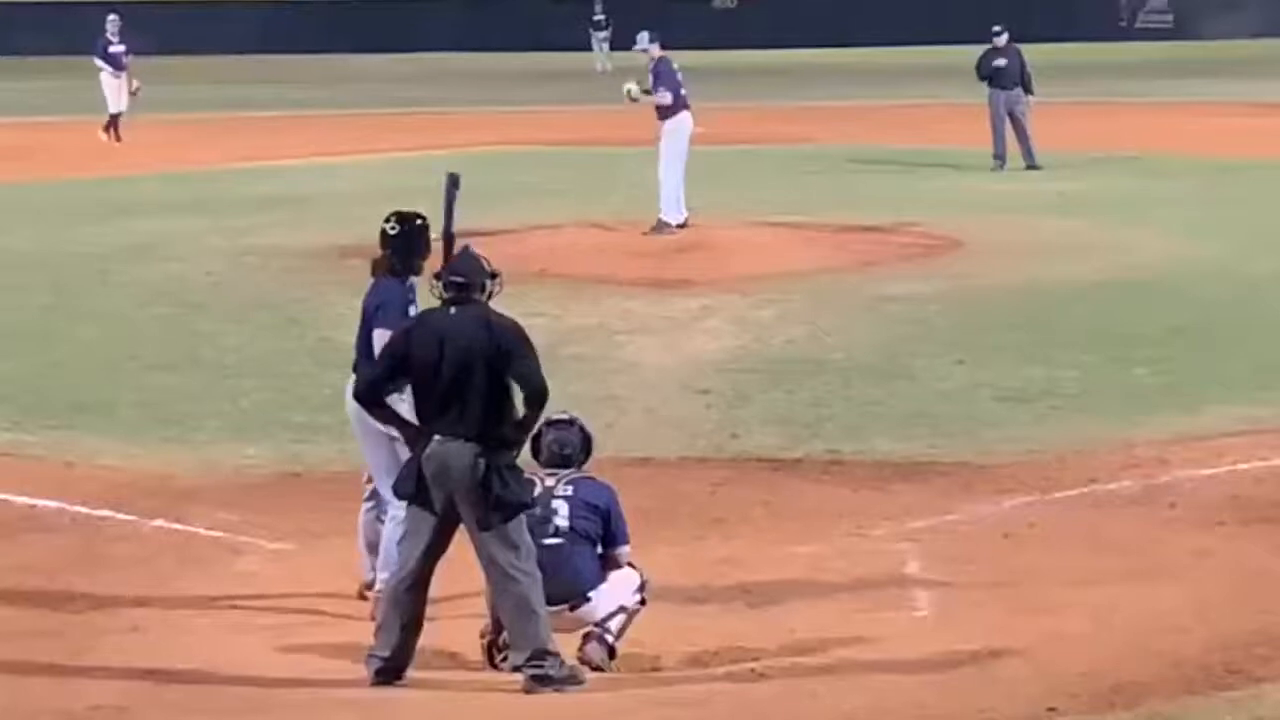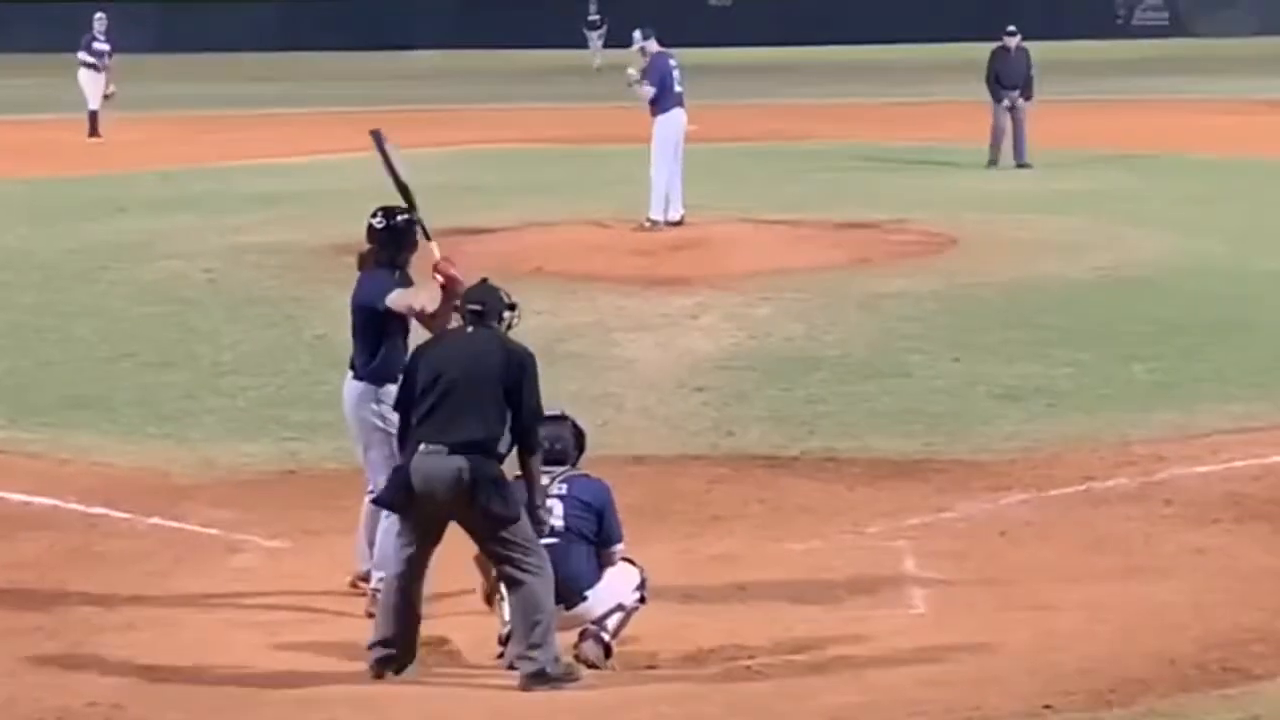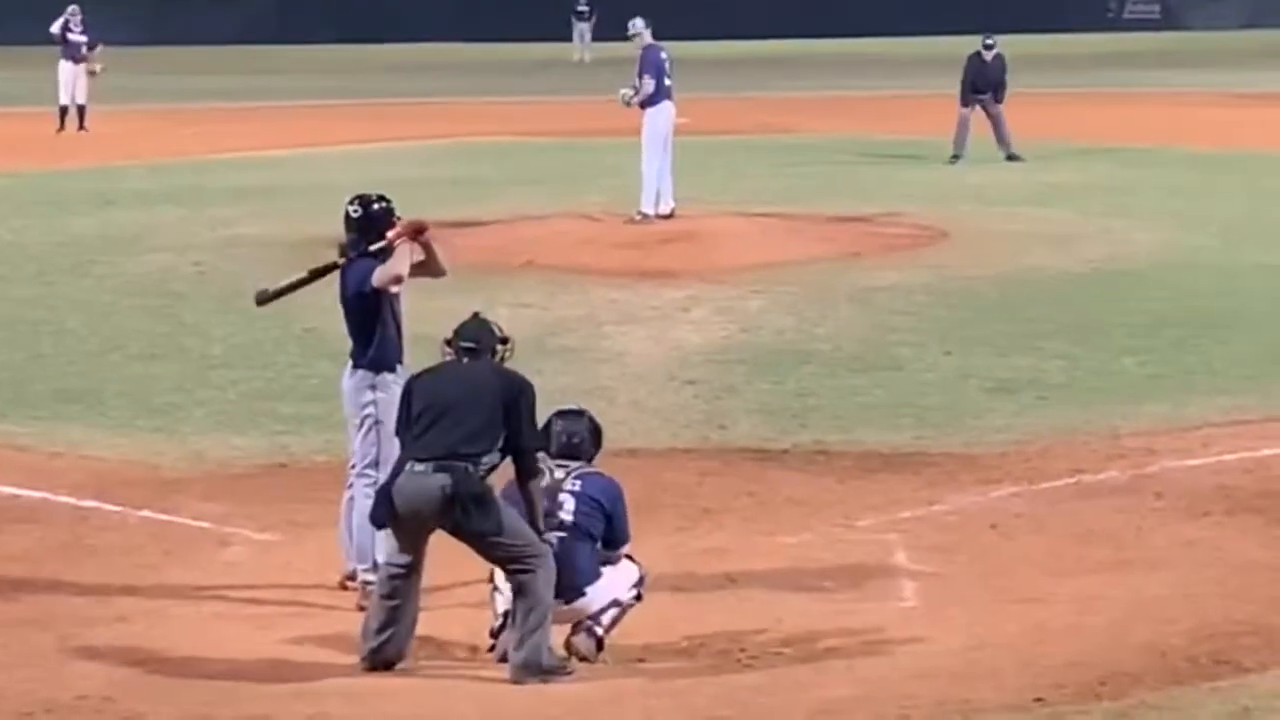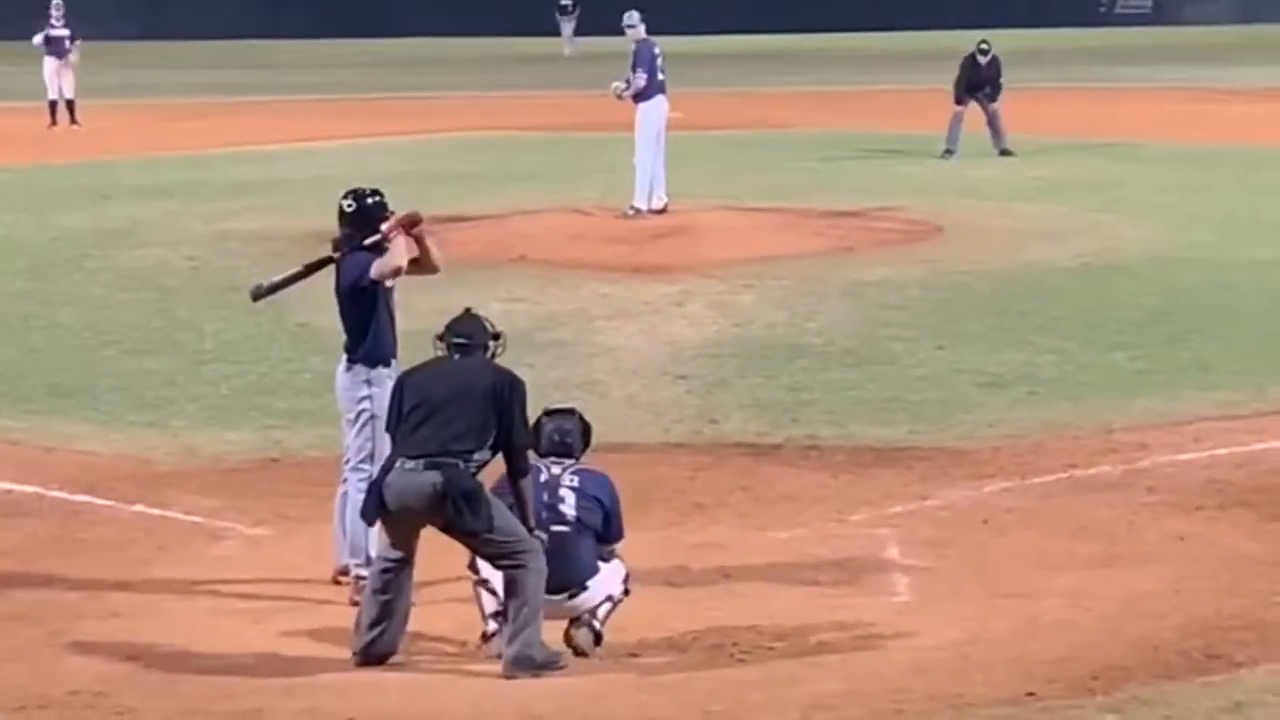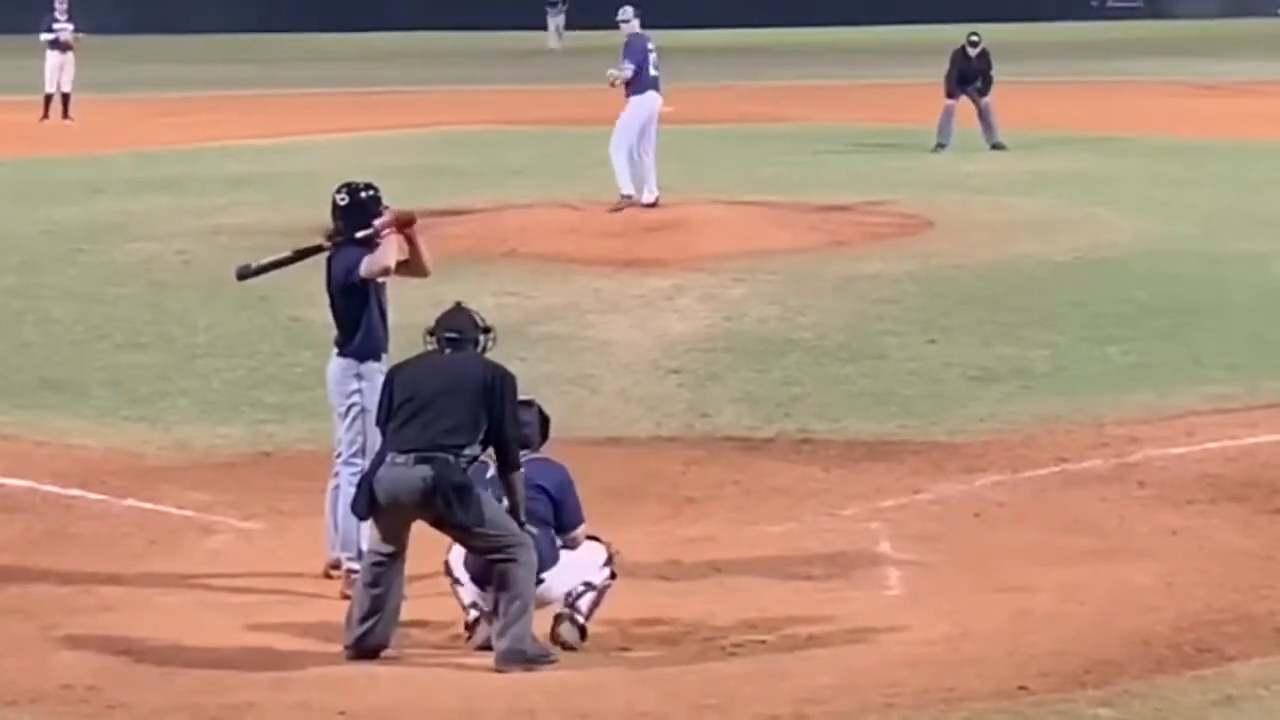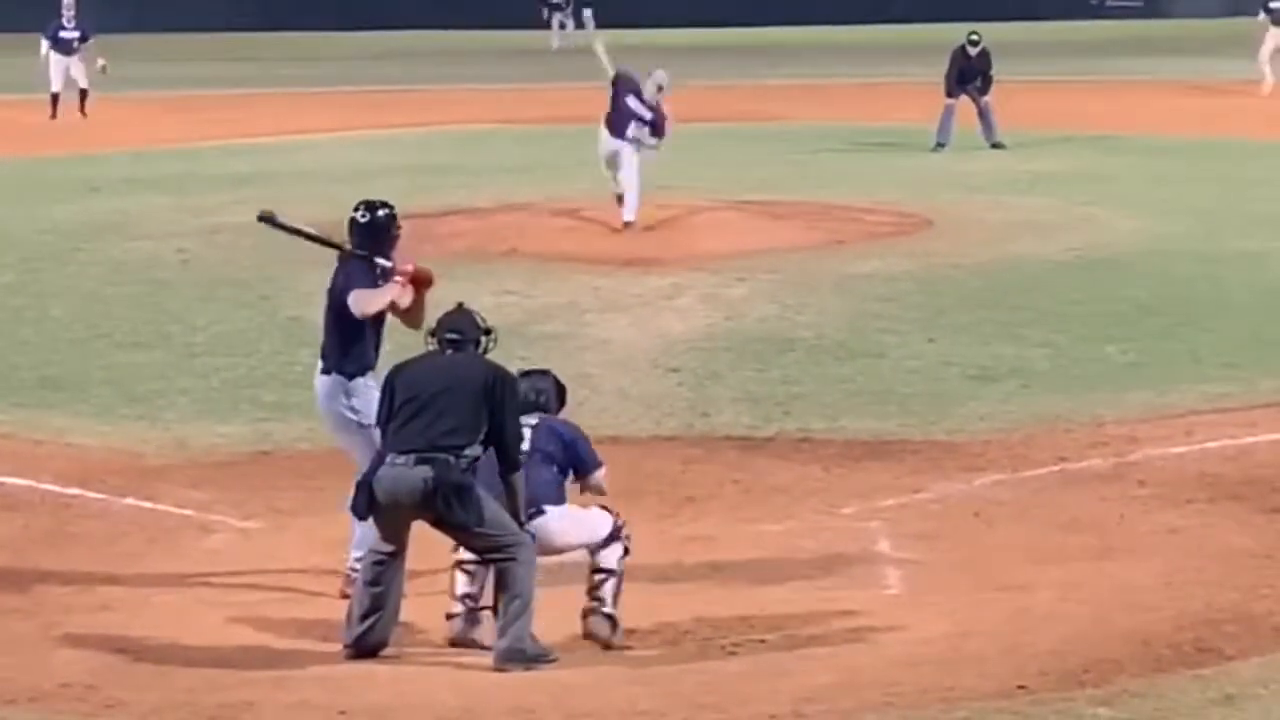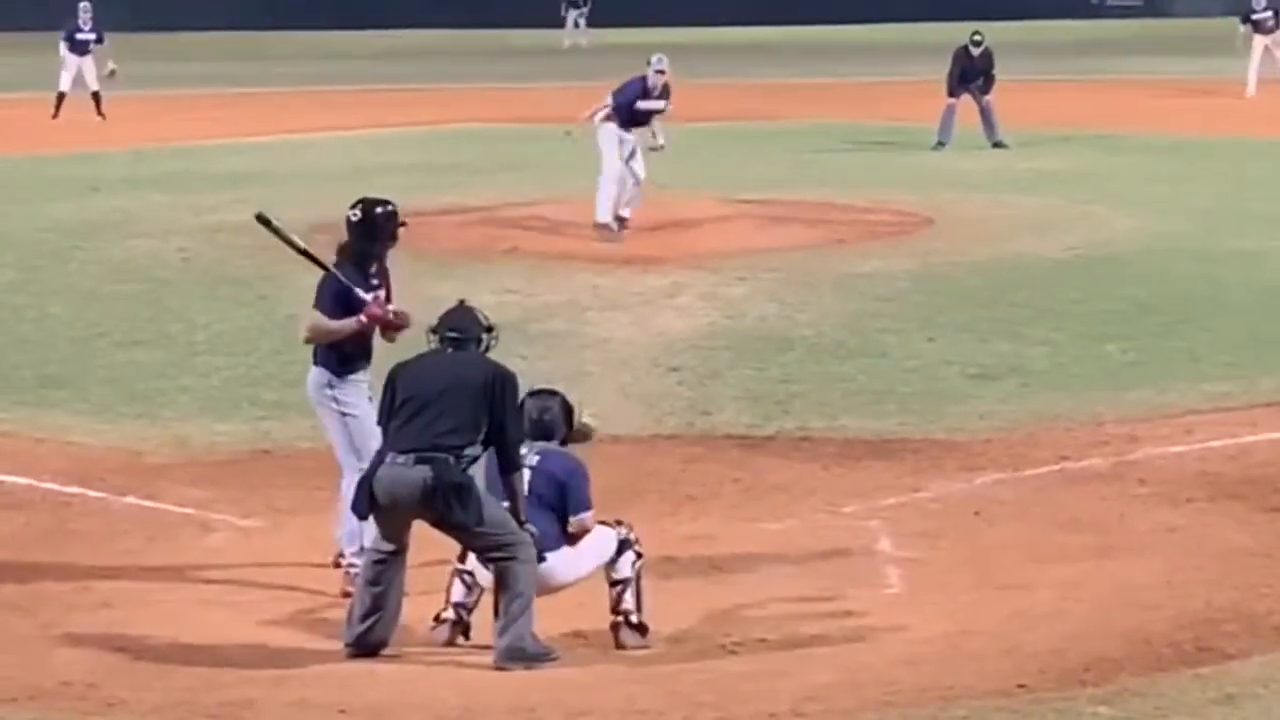
dt=0.7s
person 1, frame 1
left shoulder: (399, 286)
right shoulder: (392, 292)
right elbow: (386, 349)
left knee: (380, 490)
right knee: (405, 496)
left ankle: (373, 578)
right ankle: (386, 592)
person 1, frame 2
left shoulder: (395, 277)
right shoulder: (376, 281)
left elbow: (435, 324)
right elbow: (412, 305)
left wrist: (449, 295)
right wrist: (438, 287)
left hip: (378, 390)
right hip: (376, 394)
left knee: (383, 485)
left ankle: (368, 570)
right ankle: (383, 590)
person 1, frame 3
left shoulder: (379, 261)
right shoulder: (359, 269)
left elbow: (437, 269)
right elbow: (395, 275)
left wrist: (420, 241)
right wrist: (404, 244)
left hip: (378, 377)
right hip: (373, 381)
left knee: (363, 474)
right knee: (378, 478)
left ankle: (356, 567)
right ankle: (371, 582)
person 1, frame 4
left shoulder: (373, 258)
right shoulder: (356, 262)
left elbow: (431, 266)
right elbow: (396, 266)
left wrist: (417, 235)
right wrist: (399, 237)
left hip: (370, 372)
right hip: (366, 375)
left knee: (356, 470)
right knee: (369, 474)
left ankle: (348, 560)
right ankle: (363, 576)
person 1, frame 5
left shoulder: (364, 252)
right shoulder: (348, 257)
left elbow: (422, 268)
right elbow: (383, 266)
left wrist: (409, 235)
right wrist: (390, 238)
left hip: (359, 367)
right hip: (359, 370)
left knee: (348, 463)
right knee: (363, 468)
left ankle: (340, 554)
right ankle: (355, 570)
person 1, frame 6
left shoulder: (375, 272)
right shoulder: (354, 273)
left elbow: (415, 321)
right elbow: (363, 308)
left wrist: (418, 290)
right wrist: (396, 285)
left hip: (353, 381)
right hip: (347, 386)
left ankle: (362, 550)
right ankle: (358, 572)
person 1, frame 7
left shoulder: (378, 272)
right shoulder: (341, 278)
left elbow: (385, 331)
right elbow: (311, 332)
left wrist: (395, 323)
right wrist: (361, 320)
left hip: (355, 378)
right hip: (335, 382)
left knee: (360, 463)
right knee: (369, 470)
left ankle: (347, 548)
right ankle: (356, 571)
person 2, frame 1
left shoulder: (415, 330)
right shoulder: (499, 329)
left elbow: (367, 391)
right elbow: (535, 390)
left wrist: (411, 430)
right wrist: (522, 431)
left hip: (431, 458)
right hip: (481, 461)
left knee: (411, 563)
right knee: (513, 566)
left ankle: (385, 662)
right ankle: (541, 667)
person 2, frame 2
left shoulder: (427, 350)
right shoulder: (515, 355)
left elbow: (404, 425)
right elbow: (527, 434)
right wrist: (535, 498)
left hip: (421, 466)
right hip: (471, 469)
left knee: (408, 562)
right knee: (527, 565)
left ankle: (386, 655)
right ankle: (539, 665)
person 2, frame 3
left shoulder: (420, 381)
right shoulder: (513, 384)
right elbow: (526, 465)
left wrist: (418, 488)
right wrist: (539, 526)
left hip: (407, 484)
right hip: (457, 486)
left knee: (402, 560)
right knee: (535, 559)
left ankle: (380, 651)
right ankle: (532, 660)
person 2, frame 4
left shoulder: (411, 377)
right shoulder: (504, 381)
right elbow: (517, 462)
left wrist: (408, 489)
right wrist: (529, 523)
left hip: (398, 480)
right hip: (448, 483)
left knee: (393, 555)
right knee: (526, 555)
left ankle: (372, 646)
right ankle: (524, 655)
person 2, frame 5
left shoulder: (400, 371)
right shoulder: (494, 375)
right elbow: (507, 455)
left wrist: (400, 486)
right wrist: (519, 516)
left hip: (388, 475)
right hip: (439, 477)
left knee: (383, 550)
right knee: (516, 549)
left ankle: (363, 640)
right ankle: (515, 648)
person 2, frame 6
left shoulder: (402, 371)
right shoulder: (495, 376)
right elbow: (509, 456)
left wrist: (400, 482)
right wrist: (519, 517)
left hip: (388, 475)
right hip: (439, 477)
left knee: (386, 547)
right knee: (516, 548)
left ankle: (363, 639)
right ankle: (515, 647)
person 2, frame 7
left shoulder: (404, 370)
right shoulder: (495, 375)
right elbow: (508, 454)
right wrist: (520, 516)
left hip: (388, 475)
right hip: (439, 477)
left knee: (386, 547)
right knee: (516, 547)
left ankle: (362, 638)
right ankle: (516, 646)
person 3, frame 1
right shoulder: (600, 490)
right elbow: (620, 558)
left wrist: (496, 625)
right hip: (582, 605)
right knee: (632, 579)
right ankle: (600, 640)
person 3, frame 2
right shoulder: (594, 487)
left elbow: (483, 555)
right elbow: (613, 555)
left wrist: (491, 588)
right hip: (579, 603)
right knee: (631, 576)
right ankle: (596, 638)
person 3, frame 3
right shoulder: (606, 486)
right elbow: (616, 554)
right hip: (579, 599)
left knee: (502, 570)
right knee: (631, 573)
left ankle: (509, 627)
right ankle: (589, 632)
person 3, frame 4
right shoulder: (600, 482)
right elbow: (610, 550)
right hip: (576, 596)
left knee: (482, 559)
right knee: (617, 571)
left ankle: (497, 631)
right ankle: (587, 626)
person 3, frame 5
left shoulder: (475, 471)
right shoulder: (552, 471)
right elbow: (575, 539)
left hip: (484, 587)
right hip: (540, 584)
left knee: (456, 556)
right knee: (600, 555)
left ankle: (480, 619)
right ankle: (572, 621)
person 3, frame 6
right shoulder: (564, 429)
right elbow: (598, 485)
right wrist: (583, 477)
right hip: (543, 520)
right knee: (611, 530)
left ankle: (463, 617)
right ankle: (600, 616)
person 3, frame 7
right shoulder: (568, 463)
right elbow: (584, 526)
left wrist: (575, 434)
left hip: (493, 573)
right hip: (546, 569)
left knee: (474, 548)
right knee: (621, 538)
left ankle: (450, 622)
right ankle: (628, 626)
person 4, frame 1
left shoulder: (661, 67)
right shoulder: (664, 63)
left elbow: (665, 99)
left wrist: (639, 96)
right wrist: (641, 91)
left hip: (675, 122)
right hip: (680, 119)
left knee: (667, 173)
right knee: (676, 172)
left ankle: (667, 220)
right ankle: (679, 216)
person 4, frame 2
left shoulder: (655, 61)
right shoulder: (670, 58)
left elbow: (648, 93)
left wrist: (634, 83)
right wrist: (640, 78)
left hip: (666, 118)
right hip: (678, 114)
left knee: (659, 170)
right knee: (673, 168)
left ankle: (656, 217)
right ankle: (675, 214)
person 4, frame 3
left shoulder: (648, 54)
right shoulder: (661, 51)
left elbow: (649, 87)
left wrist: (635, 100)
right wrist: (635, 90)
left hip: (655, 110)
right hip: (666, 107)
left knee: (650, 162)
right knee: (663, 161)
left ankle: (647, 211)
right ankle: (666, 207)
person 4, frame 4
left shoulder: (641, 48)
right shoulder: (653, 46)
left elbow: (641, 81)
left wrist: (626, 93)
right wrist: (626, 84)
left hip: (648, 105)
right hip: (659, 102)
left knee: (643, 157)
right knee: (656, 156)
left ankle: (640, 205)
right ankle: (659, 201)
person 4, frame 5
left shoulder: (632, 42)
right shoulder: (648, 42)
left elbow: (626, 73)
left wrist: (615, 79)
right wrist: (618, 75)
left hip: (640, 99)
right hip: (654, 98)
left knee: (617, 147)
right knee: (645, 150)
left ankle: (627, 193)
right ankle: (650, 195)
person 4, frame 6
left shoulder: (658, 115)
right shoulder: (629, 86)
left elbow: (656, 144)
right elbow: (609, 70)
left wrist: (640, 137)
right wrist: (600, 50)
left hip: (629, 143)
right hip: (609, 135)
left knee: (629, 176)
right knee: (610, 169)
left ankle: (629, 219)
right ankle: (620, 190)
person 4, frame 7
left shoulder: (666, 91)
right shoulder: (633, 87)
left elbow: (653, 115)
right elbow: (606, 104)
left wrist: (657, 136)
left hip: (629, 131)
right hip: (611, 126)
left knee: (638, 175)
right knee: (613, 171)
left ankle: (622, 214)
right ankle: (602, 221)
